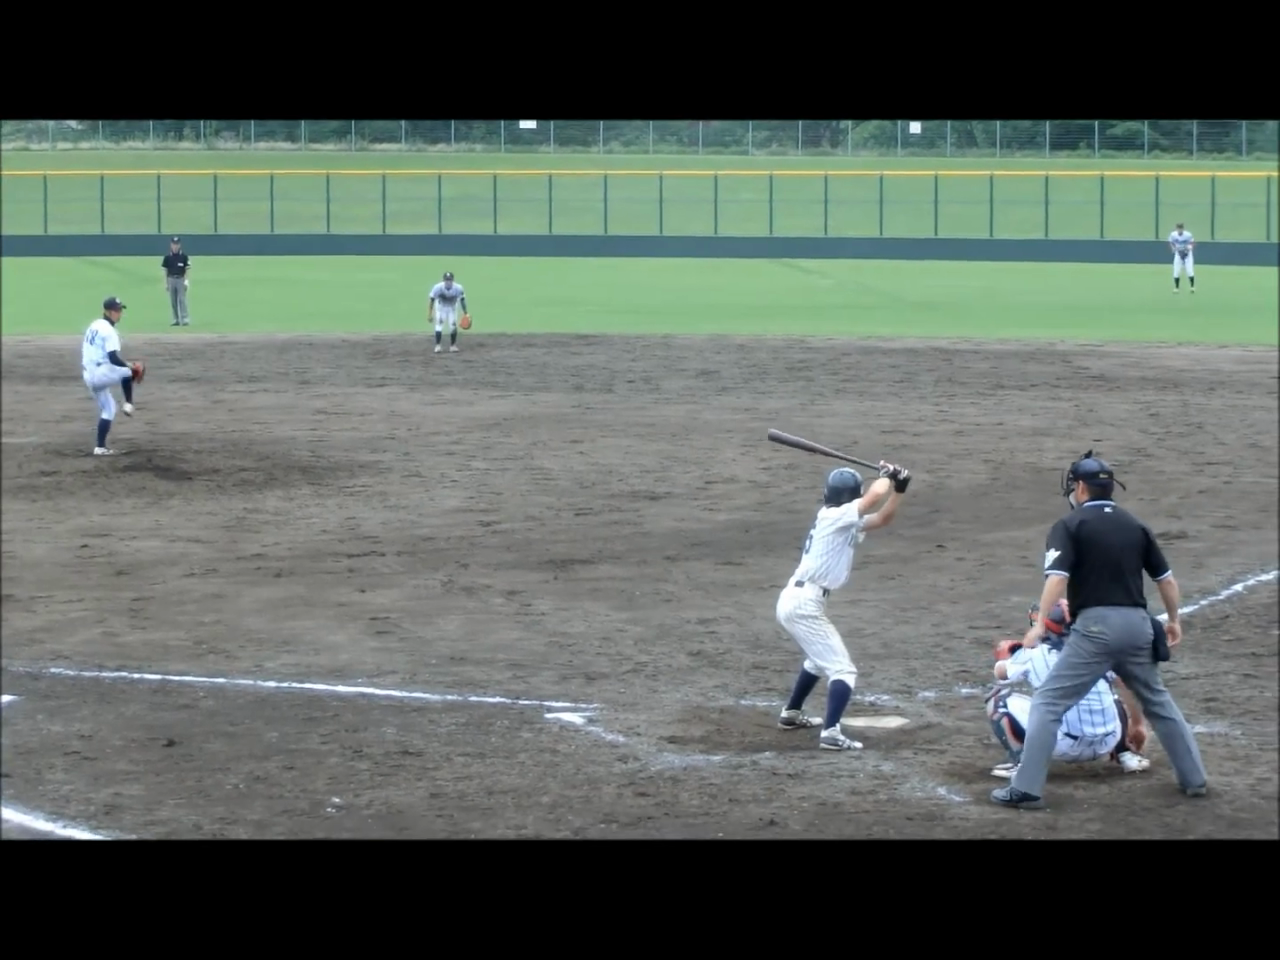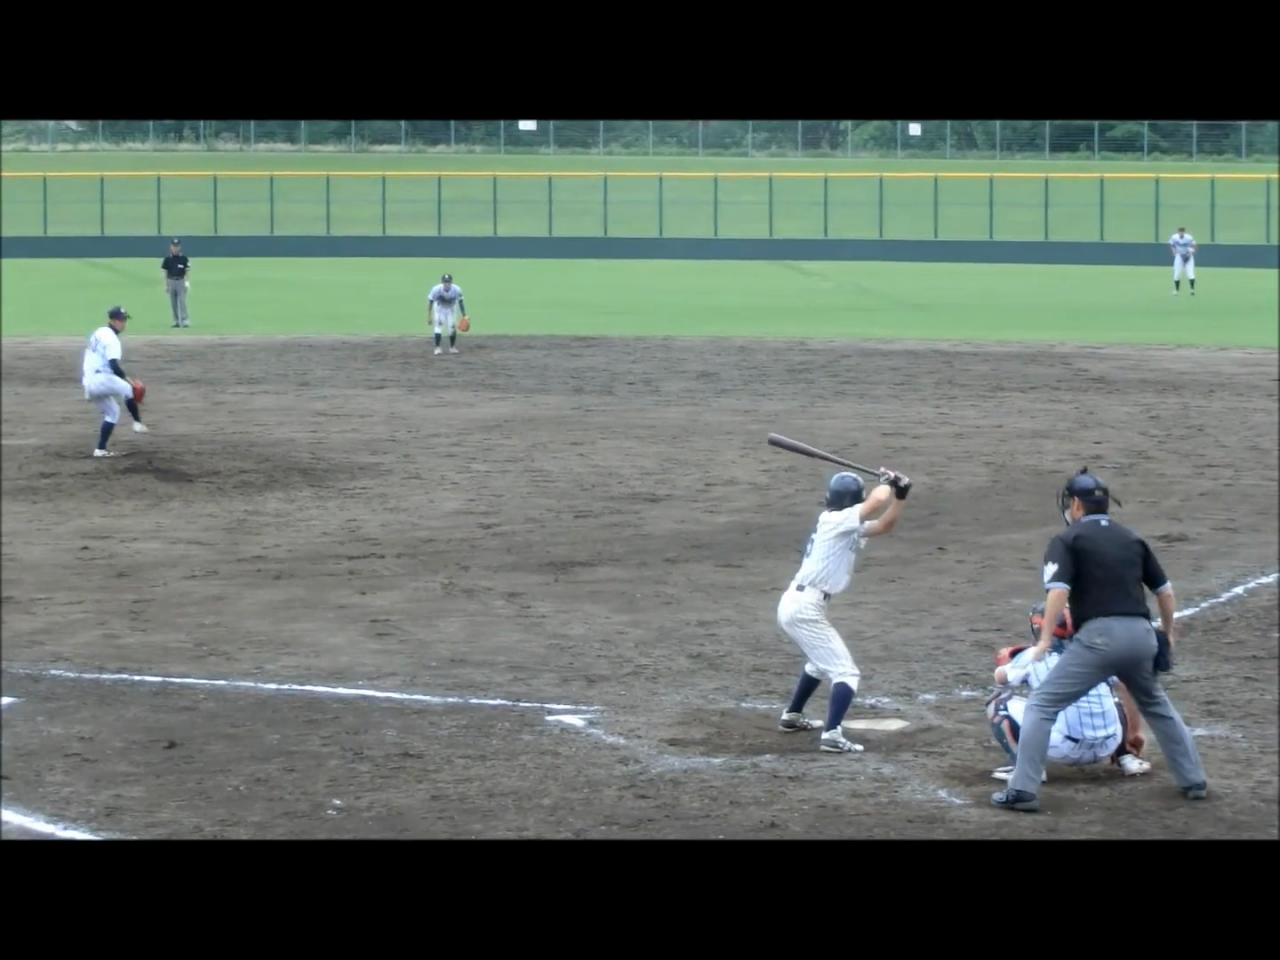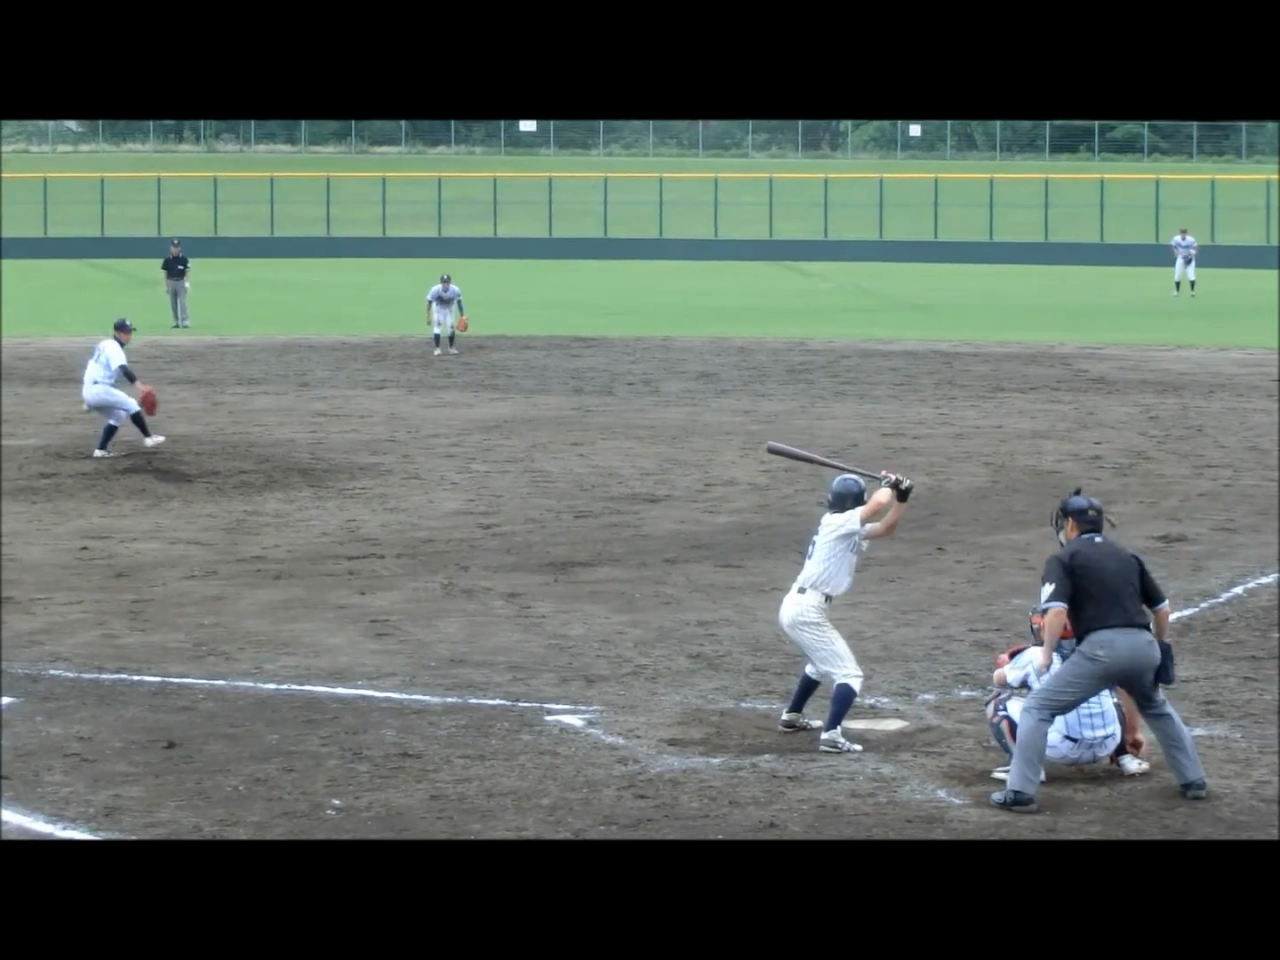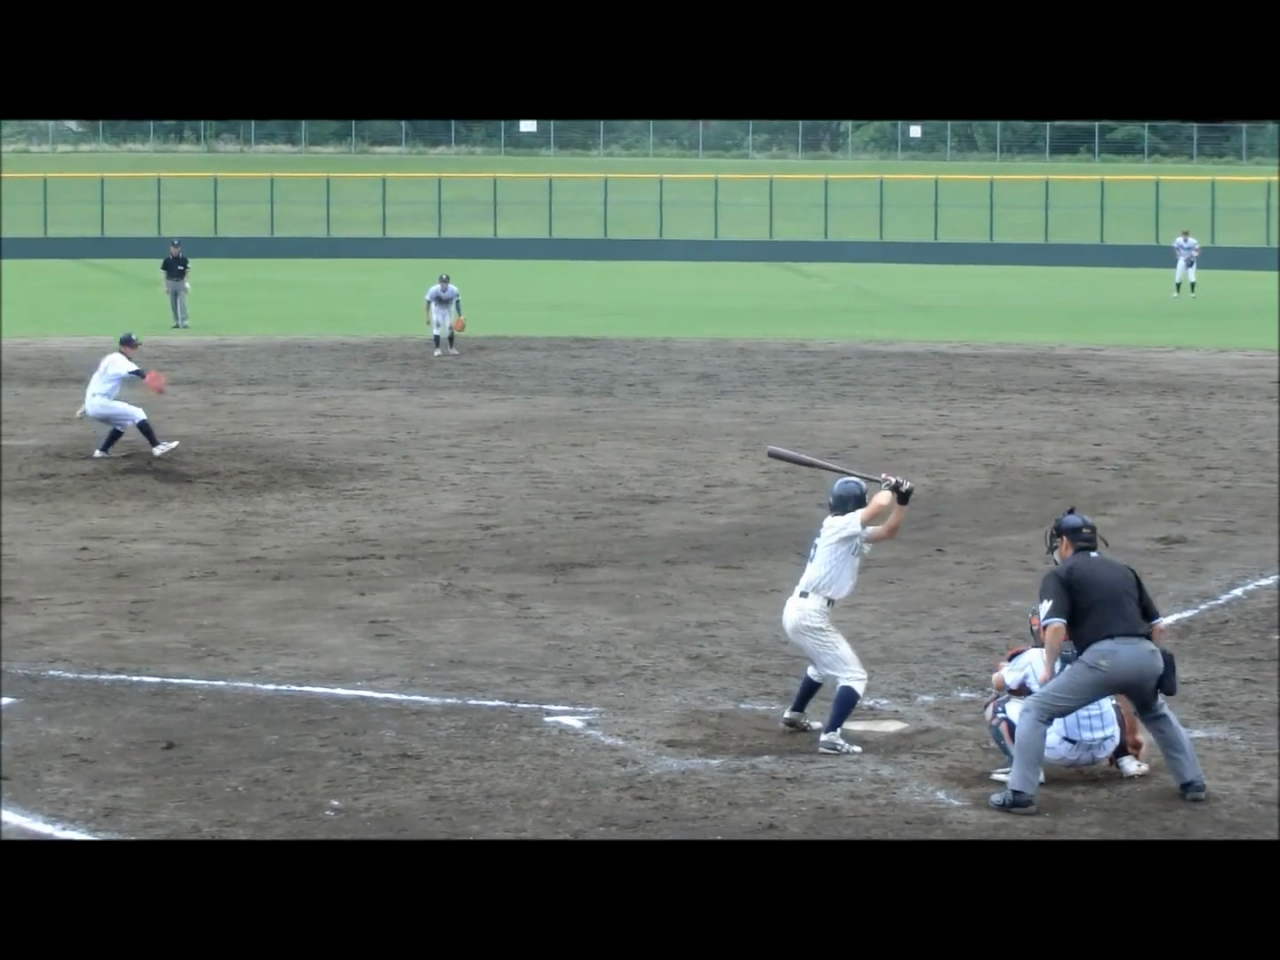
dt=0.1s
person 1, frame 1
left shoulder: (1069, 525)
right shoulder: (1135, 525)
left elbow: (1057, 579)
right elbow: (1167, 579)
left wrist: (1039, 625)
right wrist: (1173, 620)
left hip: (1095, 626)
right hip: (1137, 624)
left knee: (1048, 702)
right knee: (1158, 703)
left ankle: (1025, 788)
right ankle: (1193, 778)
person 1, frame 2
left shoulder: (1067, 540)
right shoulder: (1132, 539)
left elbow: (1058, 591)
right elbow: (1165, 592)
left wrist: (1045, 639)
right wrist: (1167, 631)
left hip: (1098, 637)
right hip: (1140, 634)
left knee: (1041, 705)
right knee: (1157, 707)
left ankle: (1022, 789)
right ankle: (1193, 780)
person 1, frame 3
left shoulder: (1062, 558)
right shoulder: (1127, 556)
left elbow: (1056, 611)
right elbow: (1161, 609)
left wrist: (1046, 653)
right wrist: (1155, 646)
left hip: (1100, 648)
right hip: (1143, 646)
left knee: (1037, 708)
right knee: (1157, 709)
left ankle: (1020, 791)
right ankle: (1193, 780)
person 1, frame 4
left shoulder: (1059, 574)
right shoulder: (1124, 570)
left elbow: (1055, 626)
right elbow: (1156, 625)
left wrist: (1048, 668)
left hip: (1102, 658)
right hip: (1145, 656)
left knee: (1035, 710)
right knee: (1155, 712)
left ankle: (1020, 793)
right ankle: (1193, 781)
person 2, frame 1
left shoulder: (845, 521)
right shoulder: (836, 516)
left elbow: (882, 518)
right elbow: (875, 495)
left wrist: (899, 488)
right wrist: (886, 475)
left hip: (795, 600)
right hip: (804, 604)
left knee: (819, 658)
right knee: (843, 669)
left ankle: (791, 713)
right ankle: (831, 732)
person 2, frame 2
left shoulder: (846, 525)
right shoulder: (837, 520)
left elbow: (883, 525)
right elbow: (876, 501)
left wrist: (900, 494)
right wrist: (887, 481)
left hip: (796, 604)
right hip: (805, 608)
left knee: (821, 662)
right knee: (846, 672)
left ankle: (792, 716)
right ankle: (832, 734)
person 2, frame 3
left shoulder: (848, 528)
right shoulder: (838, 522)
left elbow: (885, 528)
right elbow: (877, 504)
left wrist: (901, 497)
right wrist: (888, 484)
left hip: (798, 606)
right hip: (807, 610)
left knee: (822, 662)
right knee: (849, 673)
left ankle: (792, 716)
right ankle: (831, 735)
person 2, frame 4
left shoulder: (850, 530)
right shoulder: (840, 525)
left elbow: (887, 531)
right elbow: (878, 506)
left wrist: (902, 500)
right wrist: (888, 487)
left hip: (800, 610)
right hip: (810, 614)
left knee: (825, 664)
right knee: (854, 676)
left ankle: (795, 715)
right ankle: (831, 737)
